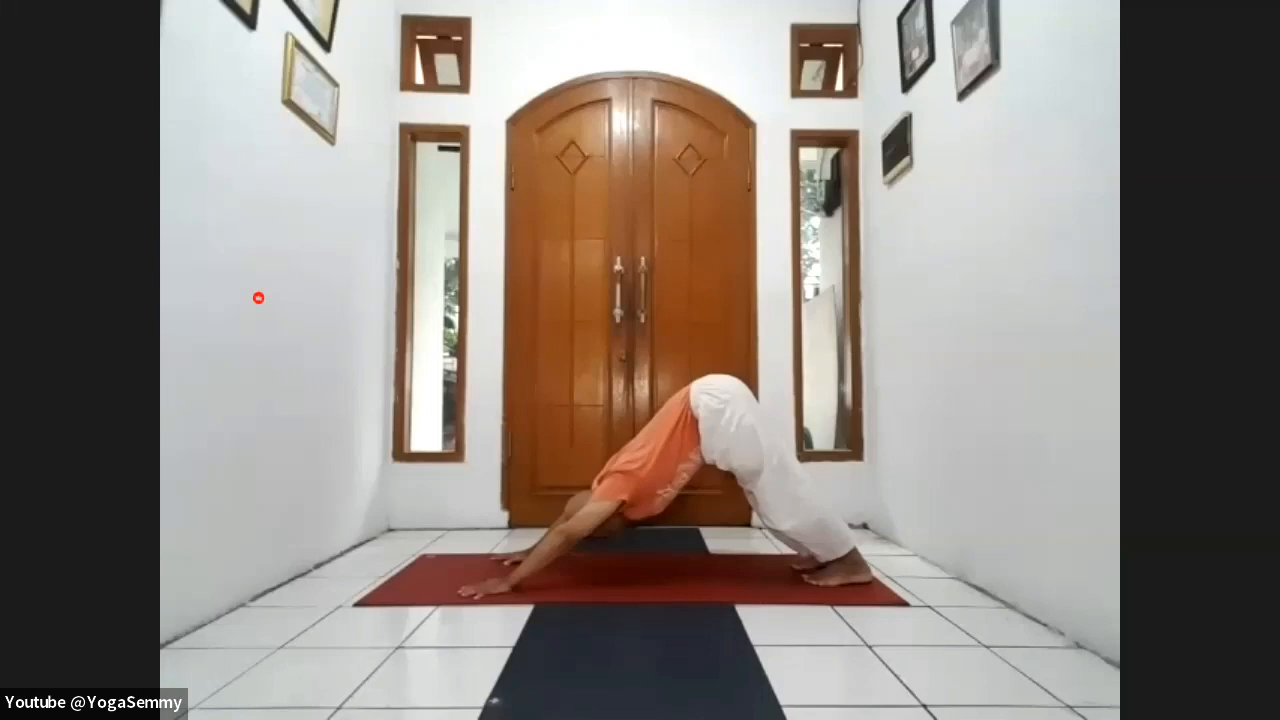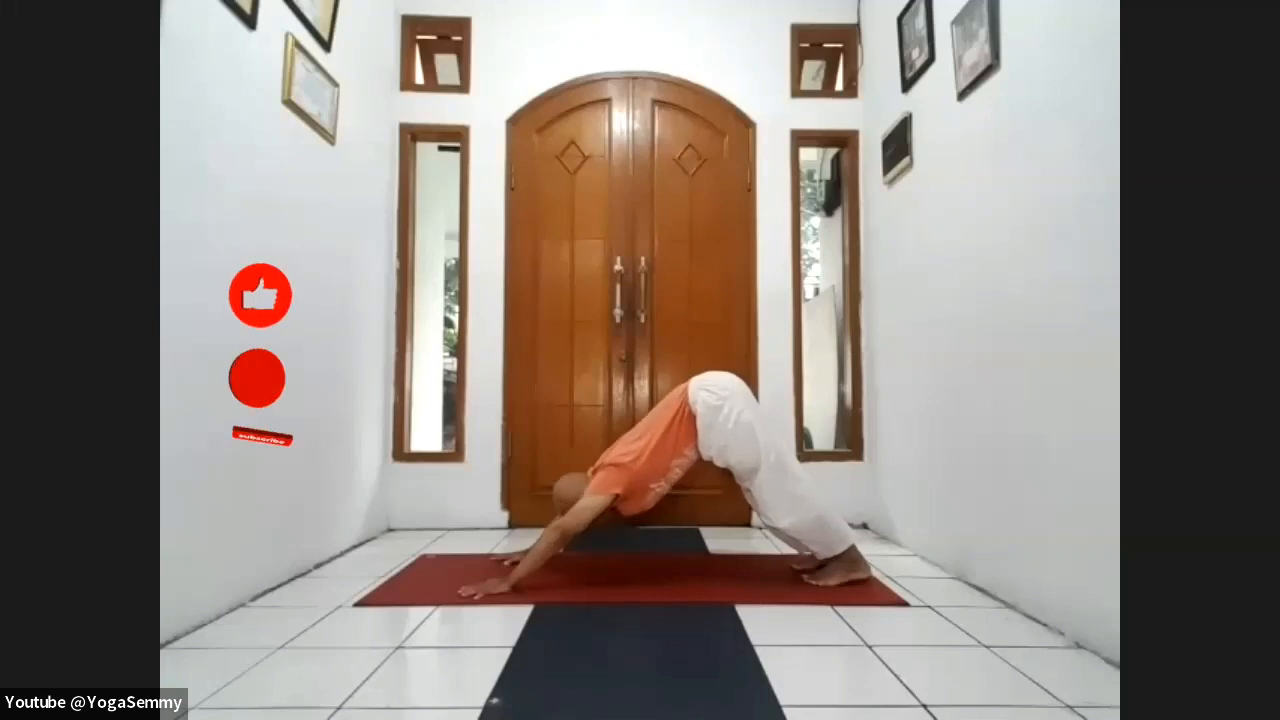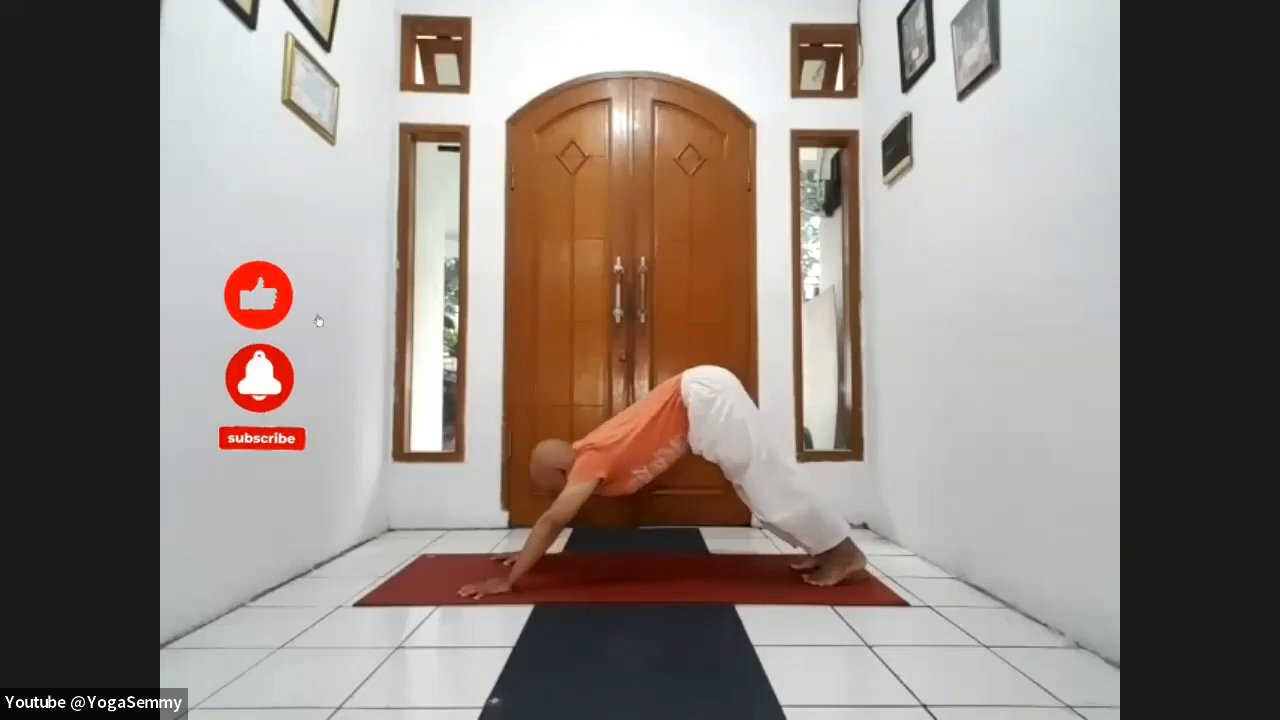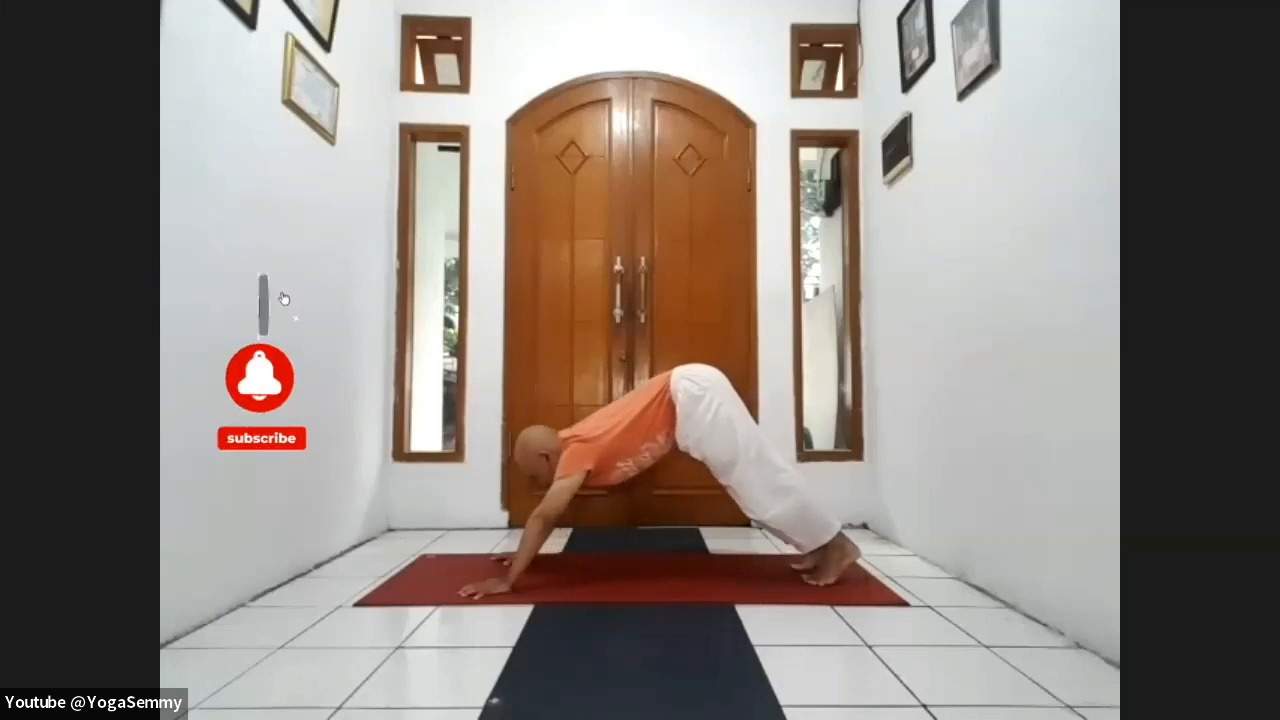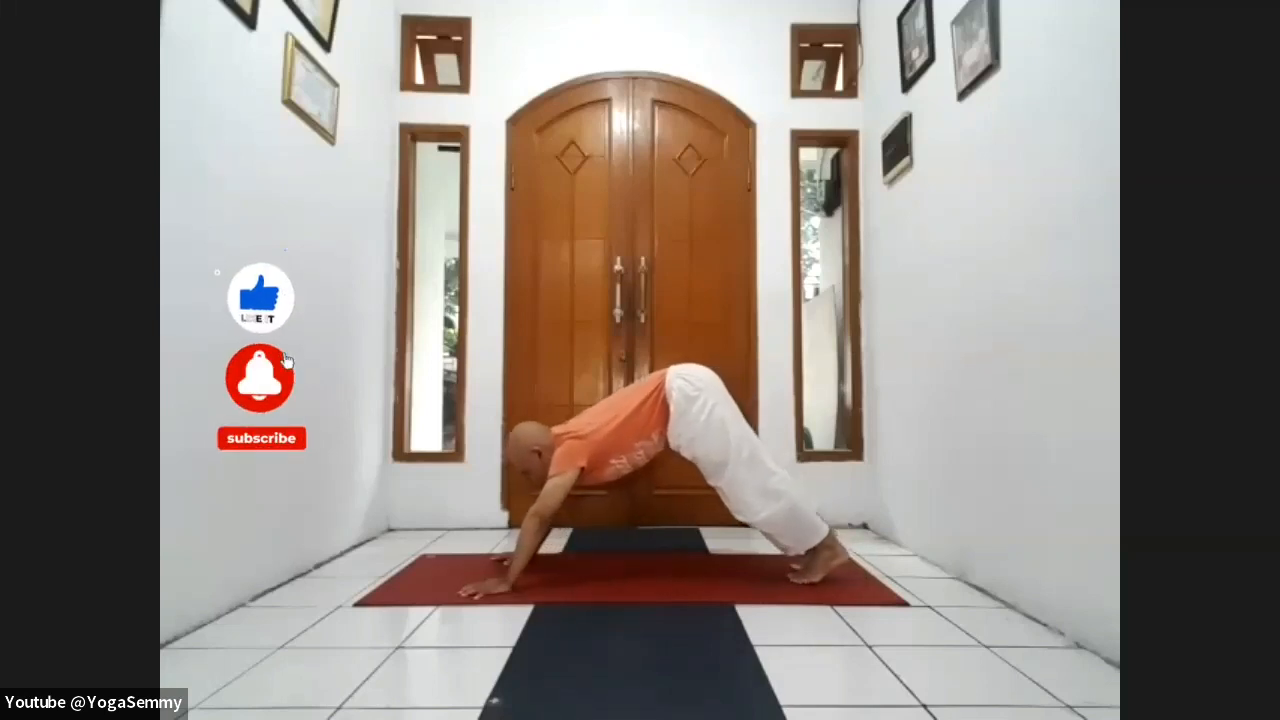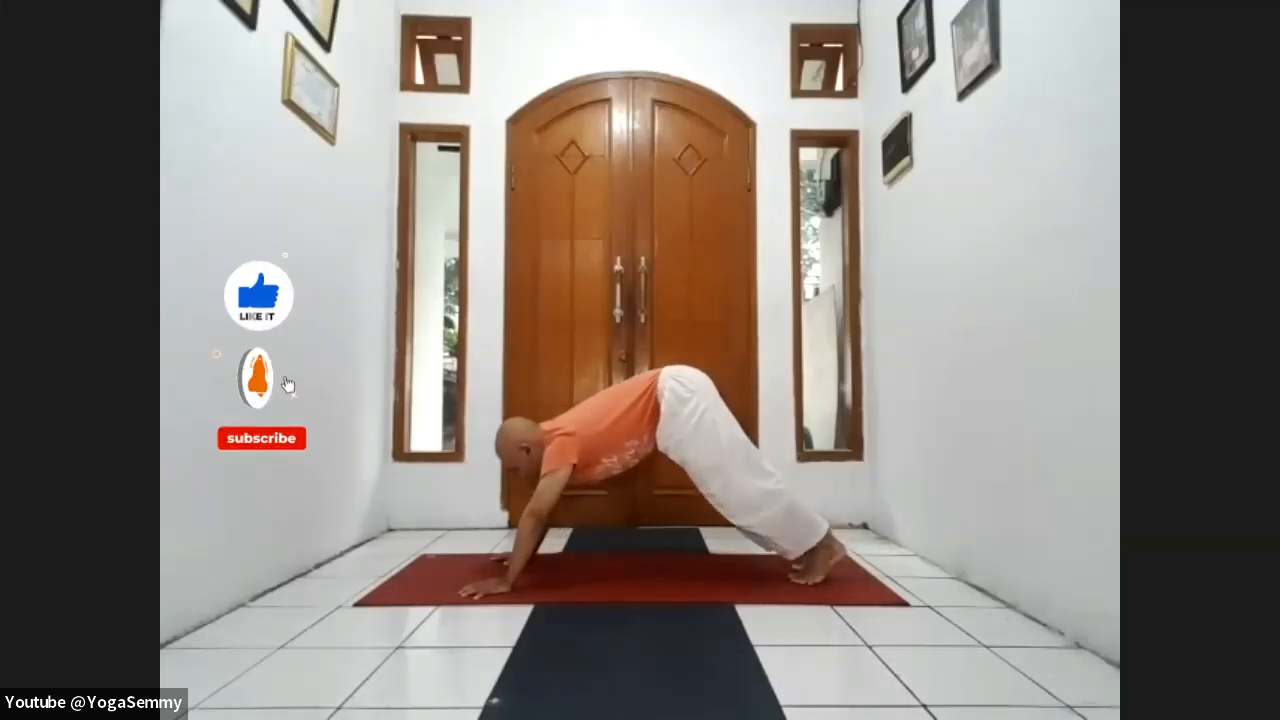
dt=0.5s
person 1, frame 1
left shoulder: (618, 488)
right shoulder: (613, 486)
left elbow: (568, 532)
right elbow: (567, 522)
left wrist: (510, 580)
right wrist: (533, 552)
left hip: (715, 405)
right hip: (714, 400)
left knee: (775, 484)
right knee: (770, 482)
left ankle: (848, 561)
right ankle: (827, 550)
person 1, frame 2
left shoulder: (610, 480)
right shoulder: (604, 478)
left elbow: (563, 528)
right elbow: (563, 523)
left wrist: (509, 580)
right wrist: (534, 553)
left hip: (713, 403)
right hip: (711, 398)
left knee: (774, 483)
right knee: (768, 480)
left ankle: (848, 559)
right ankle: (828, 550)
person 1, frame 3
left shoulder: (590, 461)
right shoulder: (585, 456)
left elbow: (553, 520)
right elbow: (555, 519)
left wrist: (508, 580)
right wrist: (527, 555)
left hip: (704, 397)
right hip: (702, 394)
left knee: (767, 478)
right knee: (761, 477)
left ankle: (843, 552)
right ankle: (826, 548)
person 1, frame 4
left shoulder: (576, 453)
right shoulder: (569, 446)
left elbow: (543, 516)
right elbow: (548, 516)
left wrist: (507, 580)
right wrist: (525, 555)
left hip: (693, 396)
right hip: (689, 393)
left knee: (757, 477)
right knee: (753, 475)
left ankle: (835, 544)
right ankle: (821, 546)
person 1, frame 5
left shoulder: (569, 450)
right shoulder: (562, 442)
left elbow: (539, 515)
right elbow: (545, 515)
left wrist: (507, 580)
right wrist: (523, 555)
left hip: (686, 395)
right hip: (683, 392)
left knee: (748, 480)
right knee: (744, 478)
left ankle: (823, 545)
right ankle: (813, 544)
person 1, frame 6
left shoulder: (560, 445)
right shoulder: (556, 439)
left elbow: (534, 514)
right elbow: (542, 513)
left wrist: (507, 580)
right wrist: (525, 556)
left hip: (677, 397)
right hip: (674, 395)
left knee: (737, 481)
right knee: (732, 480)
left ankle: (821, 544)
right ankle: (803, 544)
